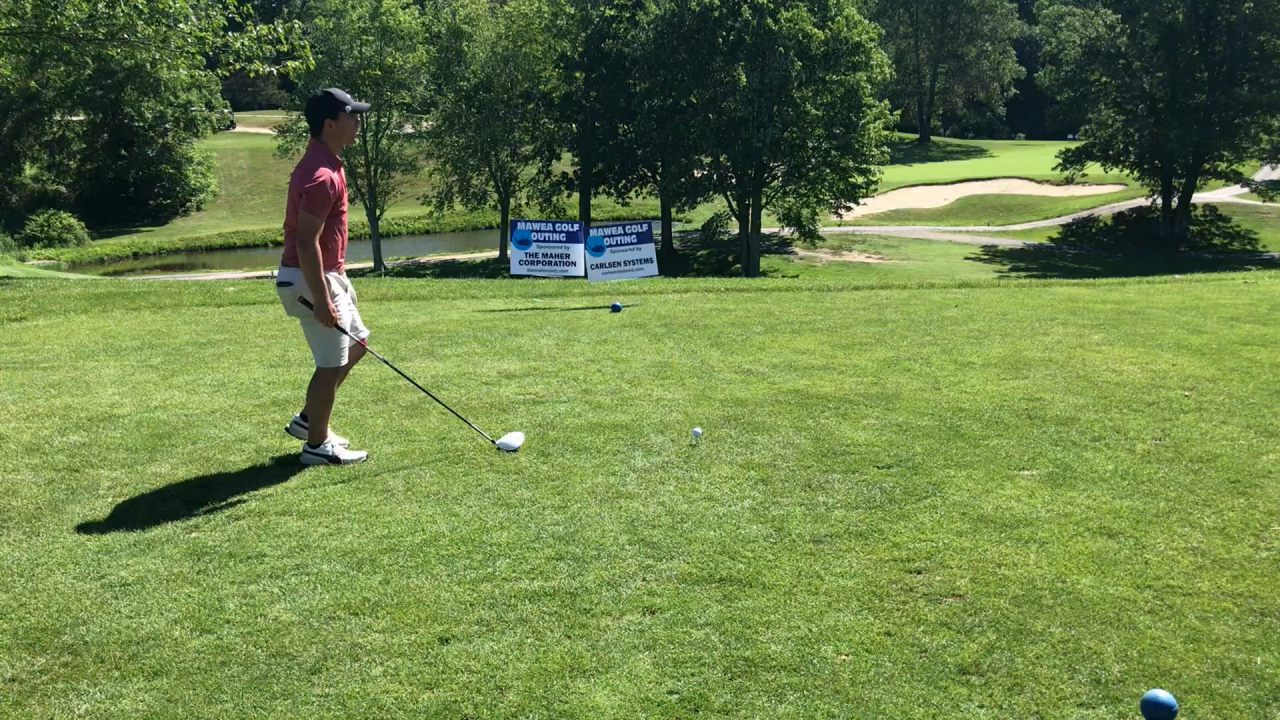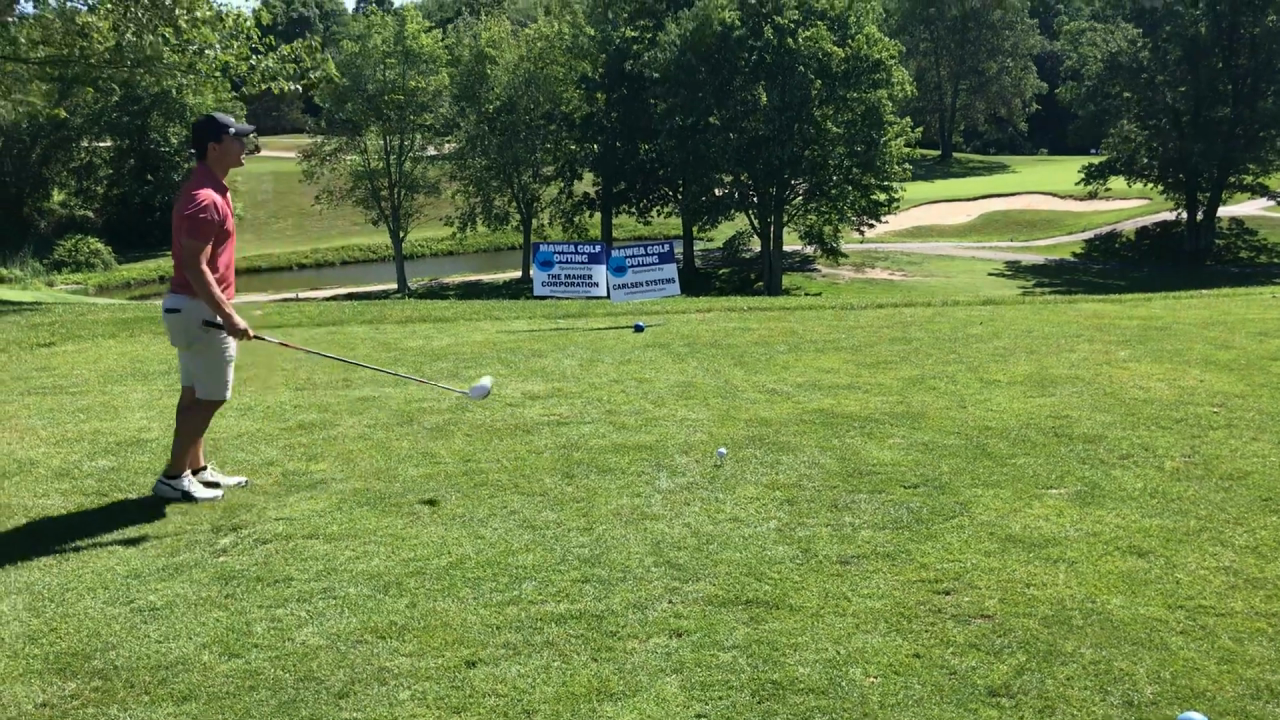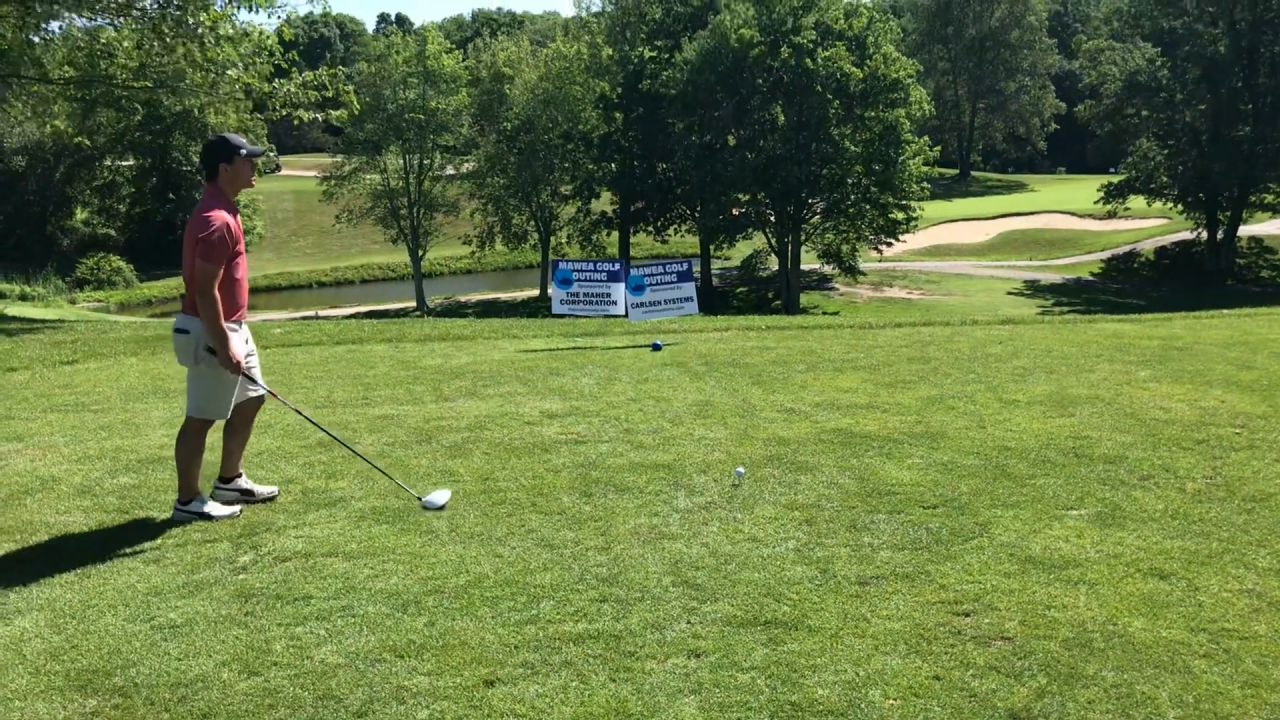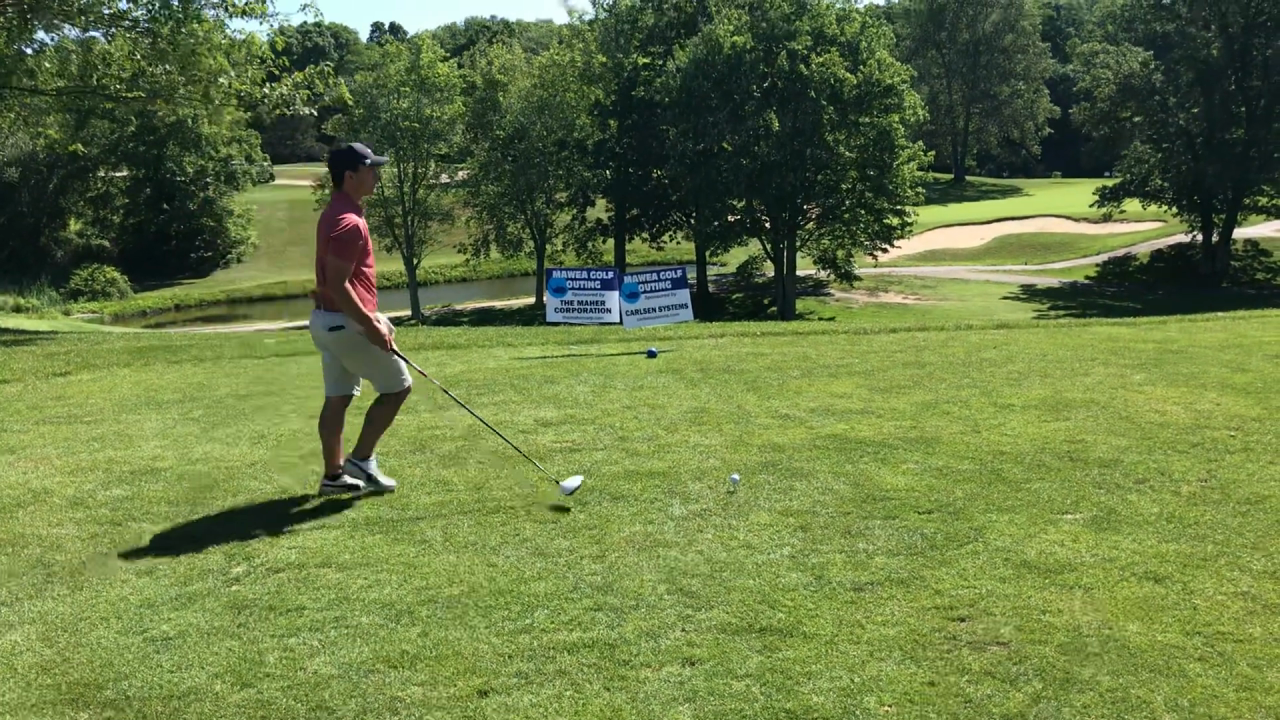
dt=0.7s
person 1, frame 1
left shoulder: (326, 165)
right shoulder: (320, 176)
right elbow: (305, 242)
right wrist: (321, 300)
left hip: (318, 277)
right hip: (308, 280)
left knee: (355, 343)
right knee: (333, 361)
left ankle: (310, 419)
right ankle: (317, 445)
person 1, frame 2
left shoulder: (211, 190)
right shoulder: (204, 199)
right elbow: (195, 267)
left wrist: (222, 311)
right wrist: (228, 316)
left hip: (193, 307)
right hip: (200, 310)
left knee: (197, 394)
right knee: (210, 396)
left ankle: (197, 470)
right ankle: (174, 476)
person 1, frame 3
left shoulder: (224, 210)
right shoulder: (215, 221)
right elbow: (204, 290)
right wrist: (223, 344)
left hip: (232, 328)
right hip: (213, 333)
left knee: (250, 400)
right knee: (202, 417)
left ankle: (230, 481)
right ankle: (188, 500)
person 1, frame 4
left shoulder: (338, 213)
right shoulder: (347, 221)
right elbow: (338, 285)
left wrist: (372, 319)
right wrist: (371, 326)
left hip: (330, 320)
right hip: (346, 324)
left knee: (337, 399)
right knee: (397, 387)
left ankle: (335, 474)
right ankle: (360, 458)
